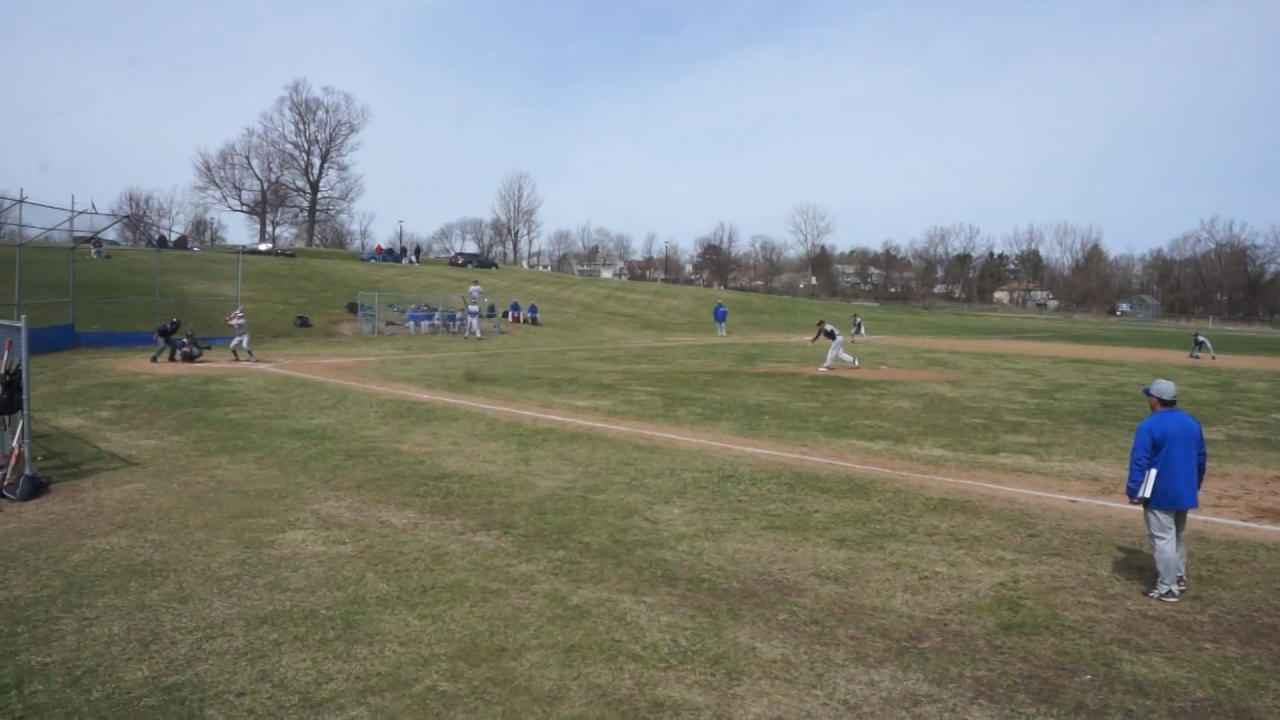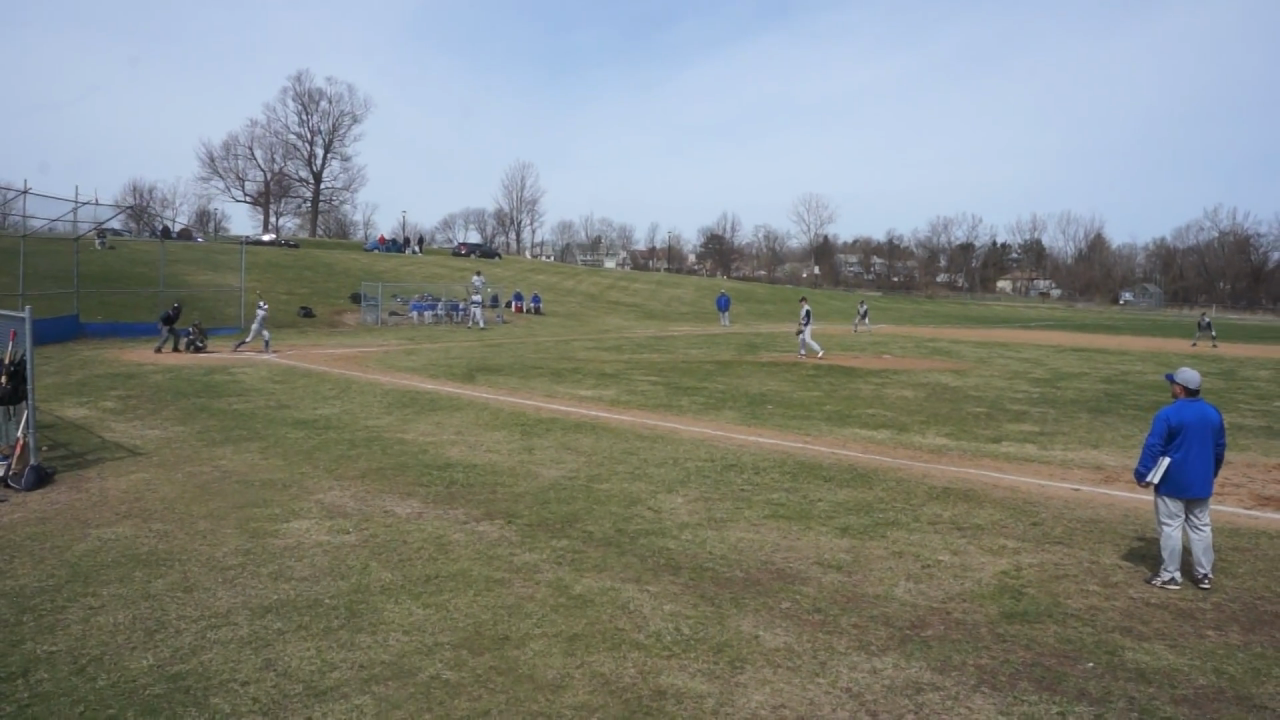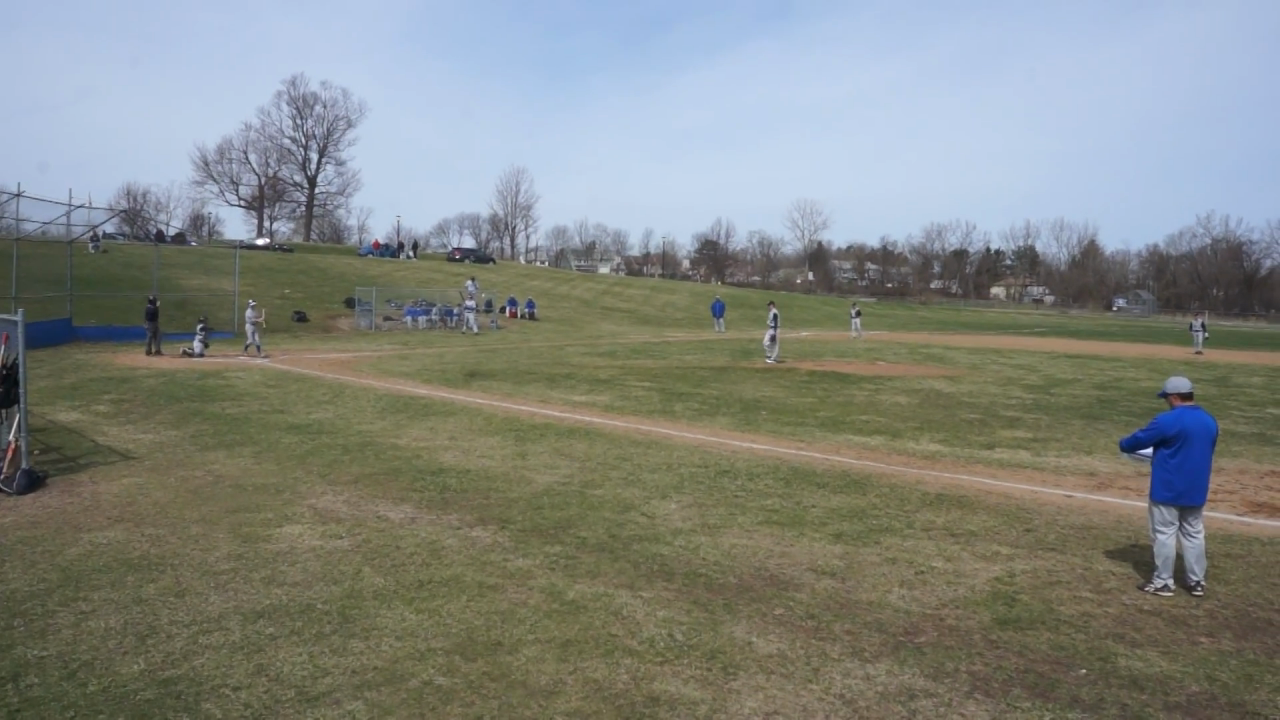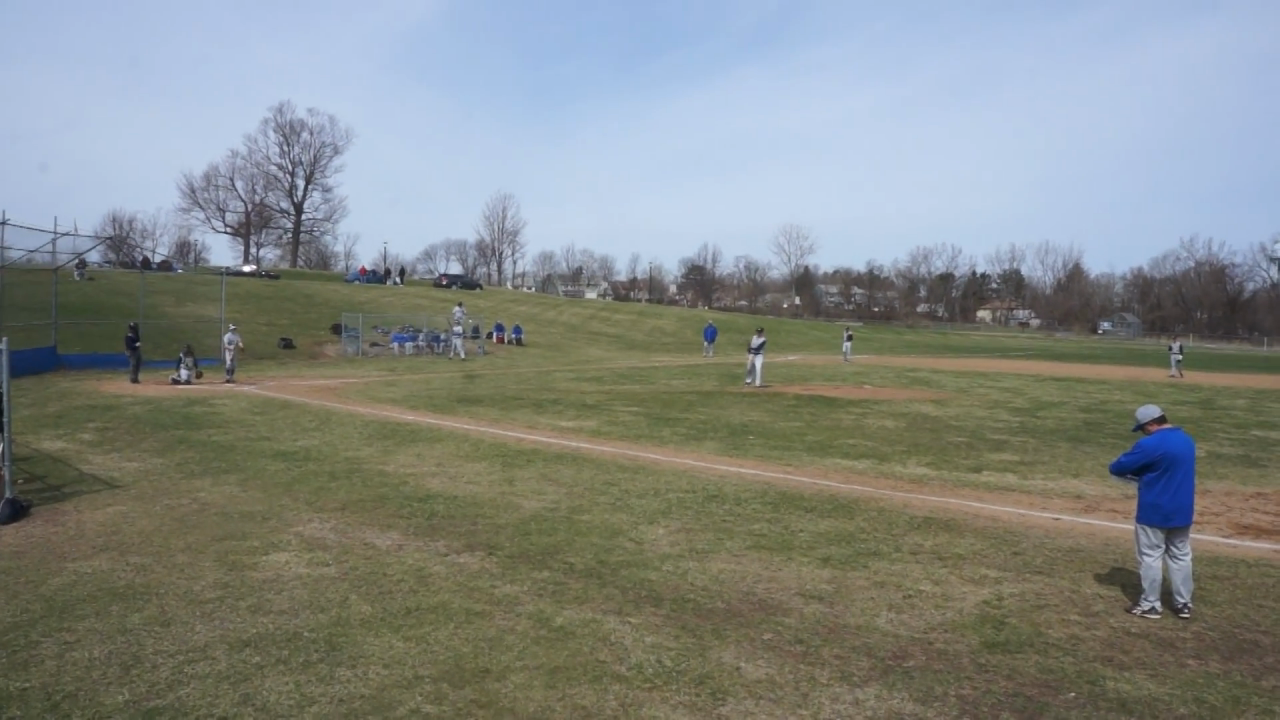
dt=1s
person 1, frame 1
left shoulder: (1149, 426)
right shoulder: (1192, 423)
left elbow: (1139, 461)
right elbow: (1201, 457)
left wrist: (1134, 491)
right wrist: (1196, 483)
left hip: (1160, 493)
right hip: (1186, 492)
left knee: (1163, 539)
right knee: (1177, 535)
left ankle: (1167, 588)
right ankle: (1178, 577)
person 1, frame 2
left shoulder: (1168, 414)
right shoulder: (1213, 413)
left elbow: (1153, 446)
right elbow: (1220, 447)
left wrist: (1141, 474)
right wrist: (1212, 472)
left hip: (1172, 483)
right hip: (1202, 482)
left knee: (1171, 528)
right knee: (1201, 527)
left ankle: (1170, 575)
right ankle: (1204, 574)
person 1, frame 3
left shoulder: (1167, 420)
right shoulder: (1210, 421)
left elbow: (1139, 440)
left wrist: (1123, 444)
left hip: (1167, 489)
right hip: (1196, 489)
left knee: (1164, 535)
right knee: (1194, 534)
left ankle: (1163, 582)
right ankle: (1197, 581)
person 1, frame 4
left shoulder: (1150, 444)
right shoulder: (1187, 440)
left elbow: (1119, 467)
left wrist: (1113, 467)
left hip: (1154, 512)
right hip: (1182, 511)
left knee: (1150, 557)
right knee: (1181, 556)
left ankle: (1150, 605)
right ankle: (1184, 604)
